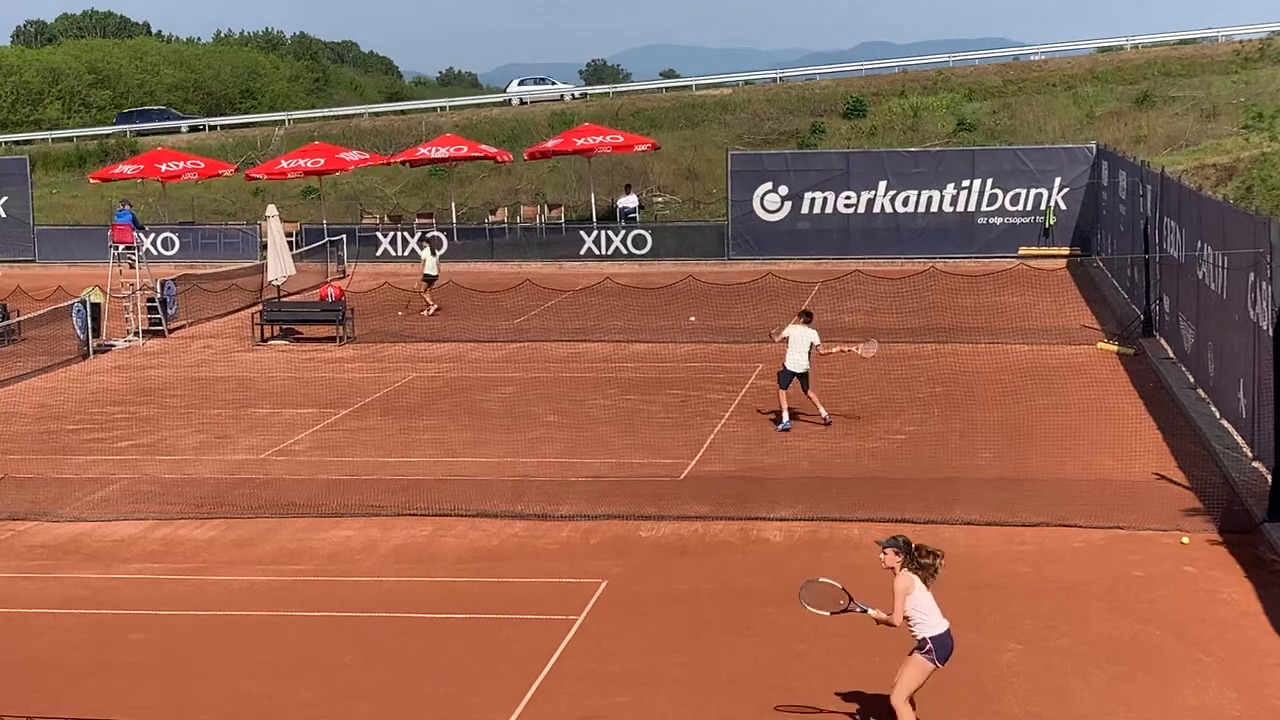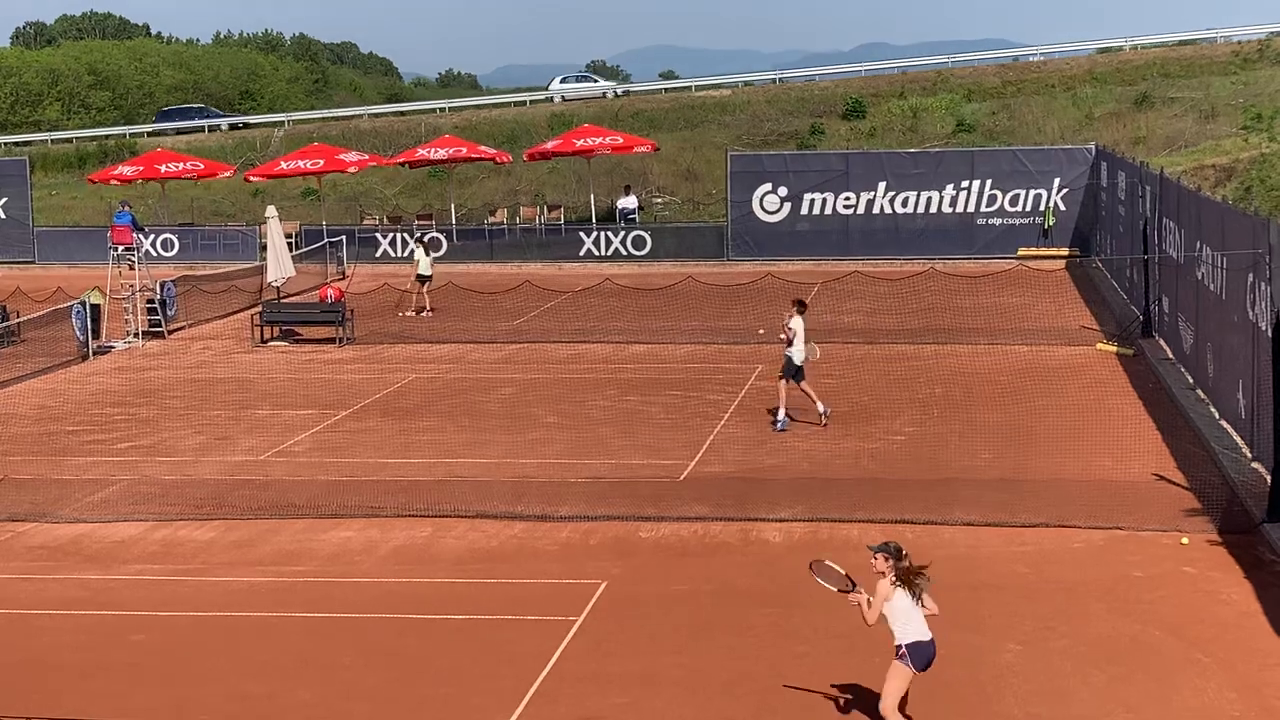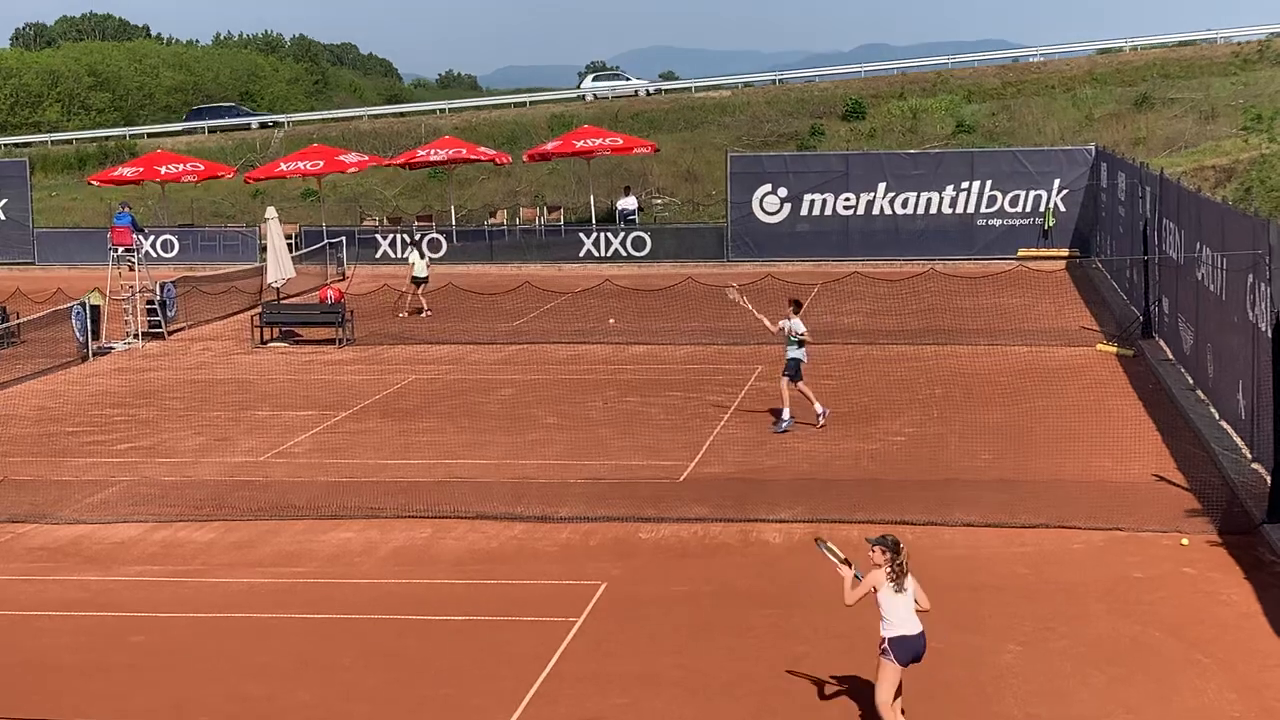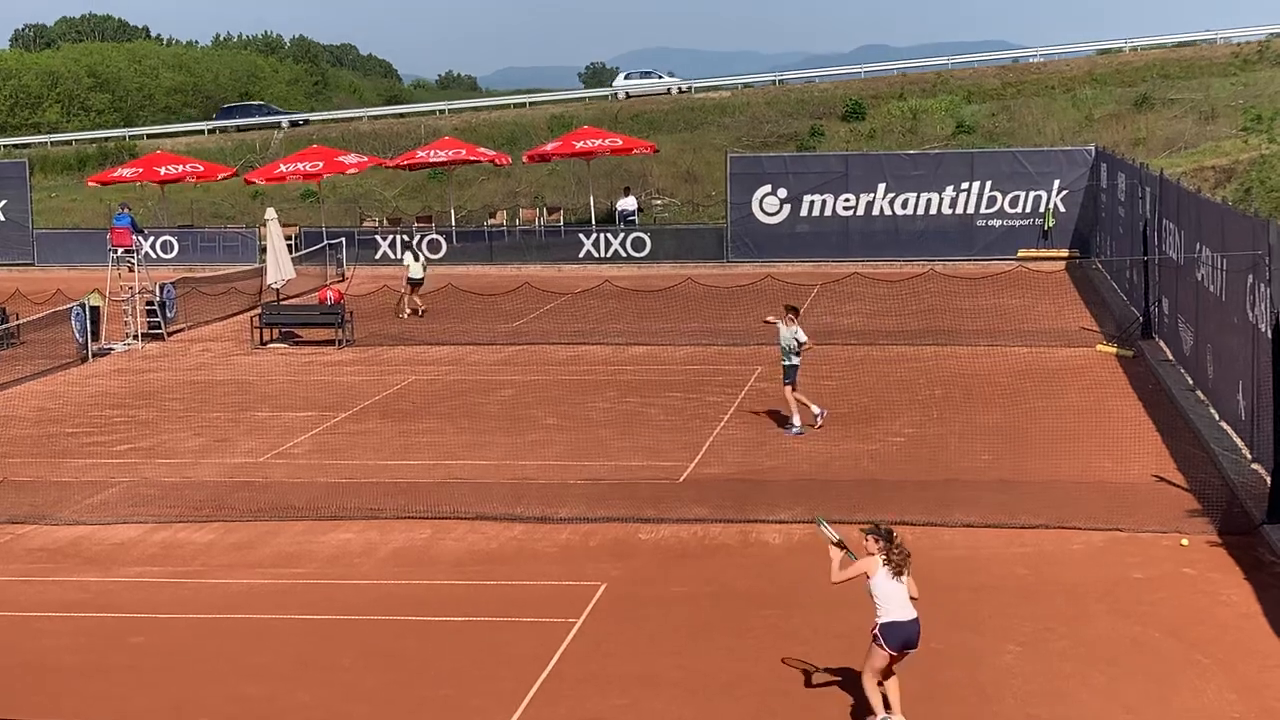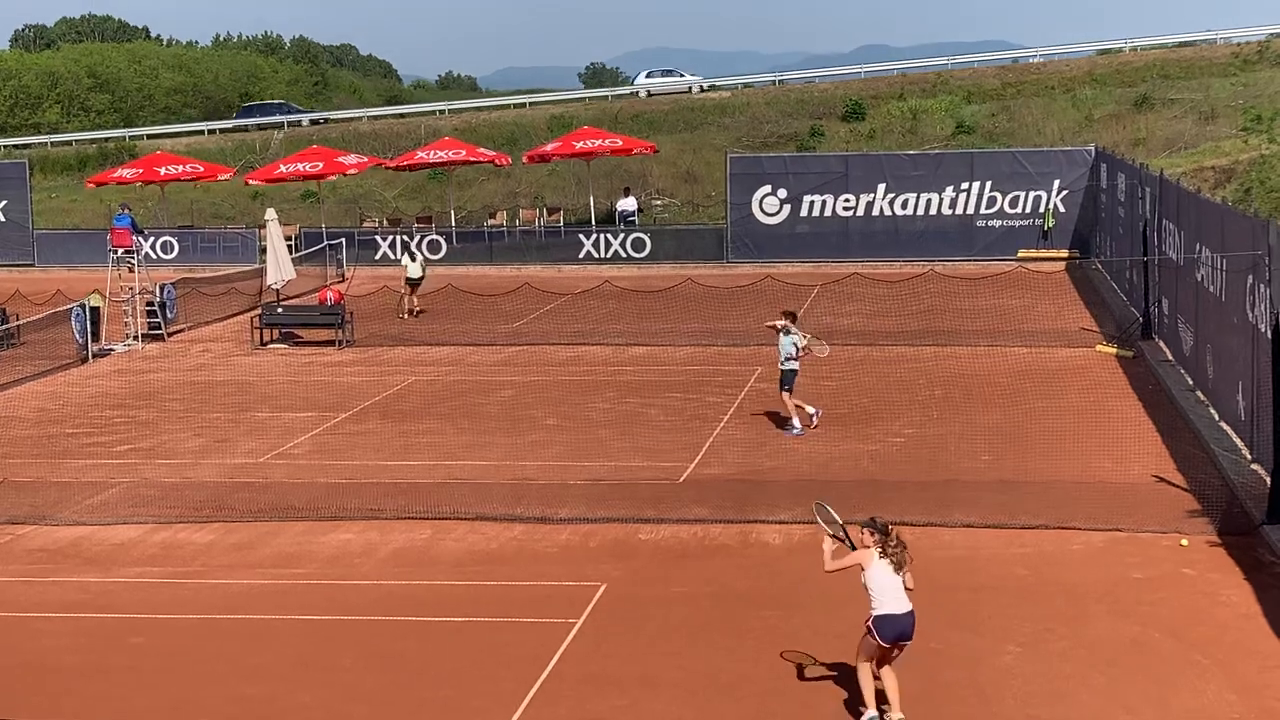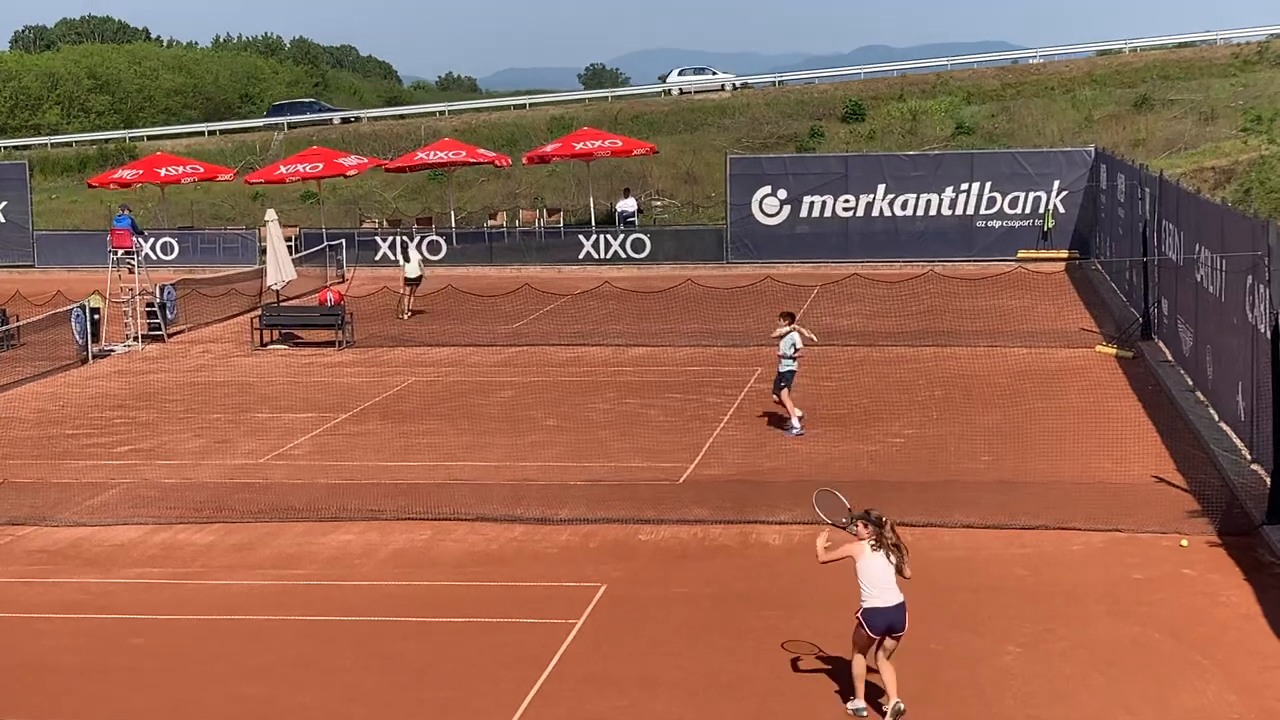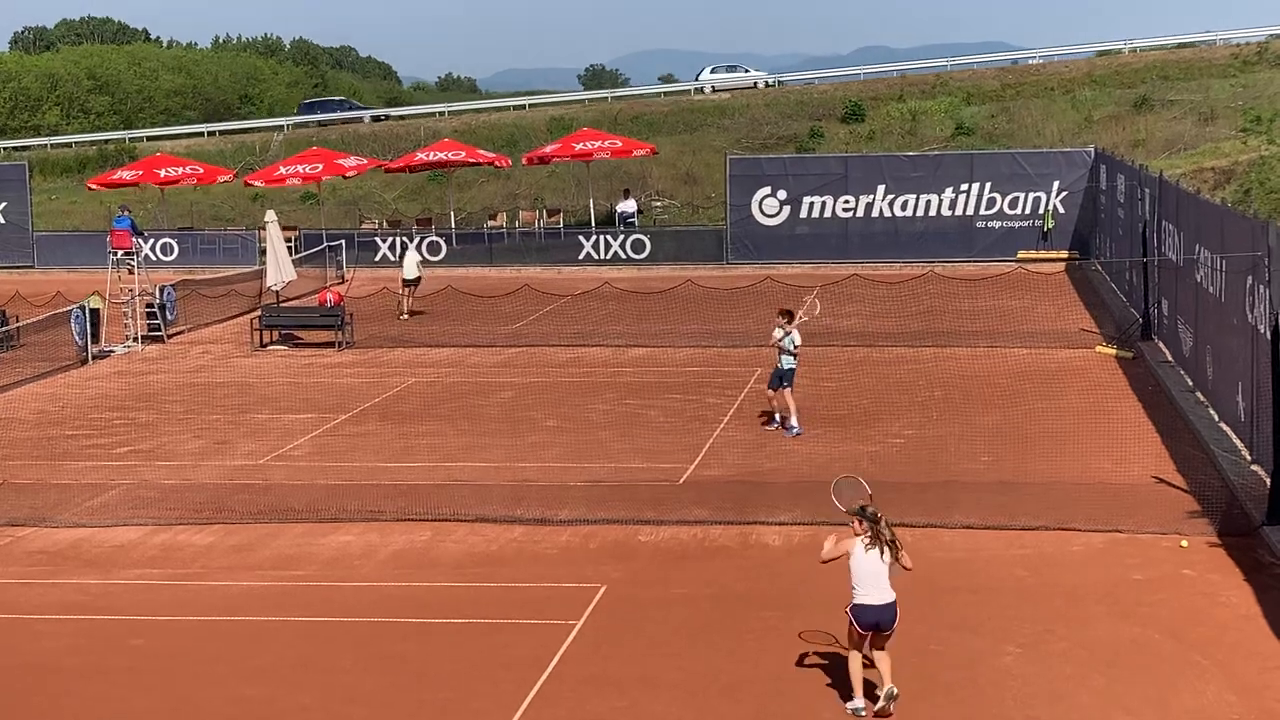
dt=0.1s
person 1, frame 1
left shoulder: (901, 580)
right shoulder: (913, 575)
left elbow: (897, 621)
left wrist: (880, 618)
right wrist: (885, 616)
left hip: (934, 645)
right hip: (933, 641)
left knee: (897, 699)
right knee: (898, 685)
person 1, frame 2
left shoulder: (884, 584)
right shoulder: (912, 580)
left elbow: (870, 621)
right elbow: (934, 610)
left wrist: (863, 602)
left hip: (911, 649)
right hip: (928, 647)
person 1, frame 3
left shoulder: (876, 576)
right shoulder: (907, 575)
left elbow: (849, 601)
right elbow: (925, 606)
left wrist: (848, 578)
left hip: (897, 643)
right hip: (918, 641)
left knee: (883, 703)
right knee: (891, 676)
person 1, frame 4
left shoulder: (870, 562)
right shoulder: (901, 563)
left elbow: (836, 578)
right elbow: (914, 594)
left wrist: (836, 559)
left hip: (890, 629)
right hip: (912, 627)
left knee: (868, 679)
right knee: (886, 670)
person 1, frame 5
left shoulder: (864, 555)
right shoulder: (897, 555)
left elbow: (828, 567)
right elbow: (910, 585)
left wrist: (827, 550)
left hip: (884, 622)
right hip: (907, 621)
left knee: (863, 663)
right knee: (883, 666)
person 1, frame 6
left shoulder: (855, 547)
right shoulder: (892, 548)
left elbow: (822, 557)
right elbow: (907, 574)
left wrist: (820, 545)
left hip: (874, 614)
right hip: (898, 611)
left knee: (858, 654)
right knee: (883, 659)
left ankle: (860, 703)
right ankle: (894, 702)
person 1, frame 7
left shoulder: (850, 544)
right shoulder: (888, 544)
left elbow: (823, 558)
right elbow: (909, 565)
left wrist: (828, 546)
left hip: (863, 610)
right hip: (888, 609)
left knee: (855, 652)
right knee: (879, 649)
left ankle: (859, 702)
right ankle: (888, 688)
